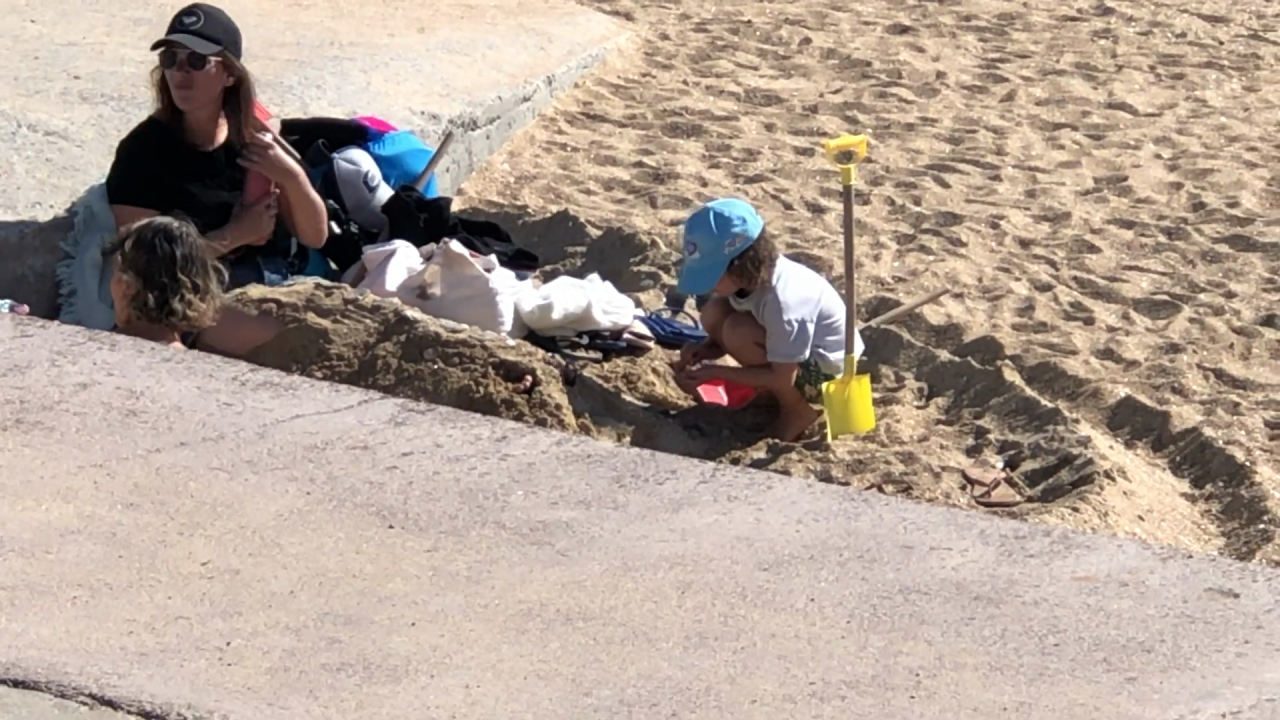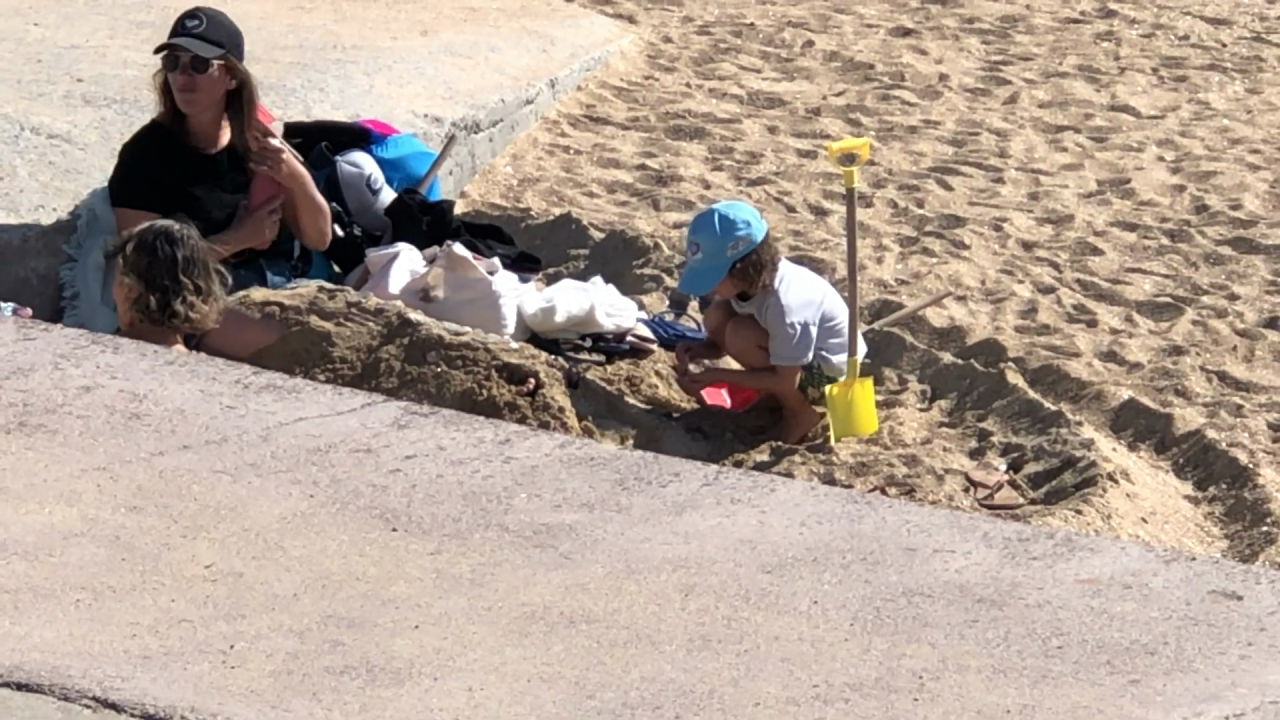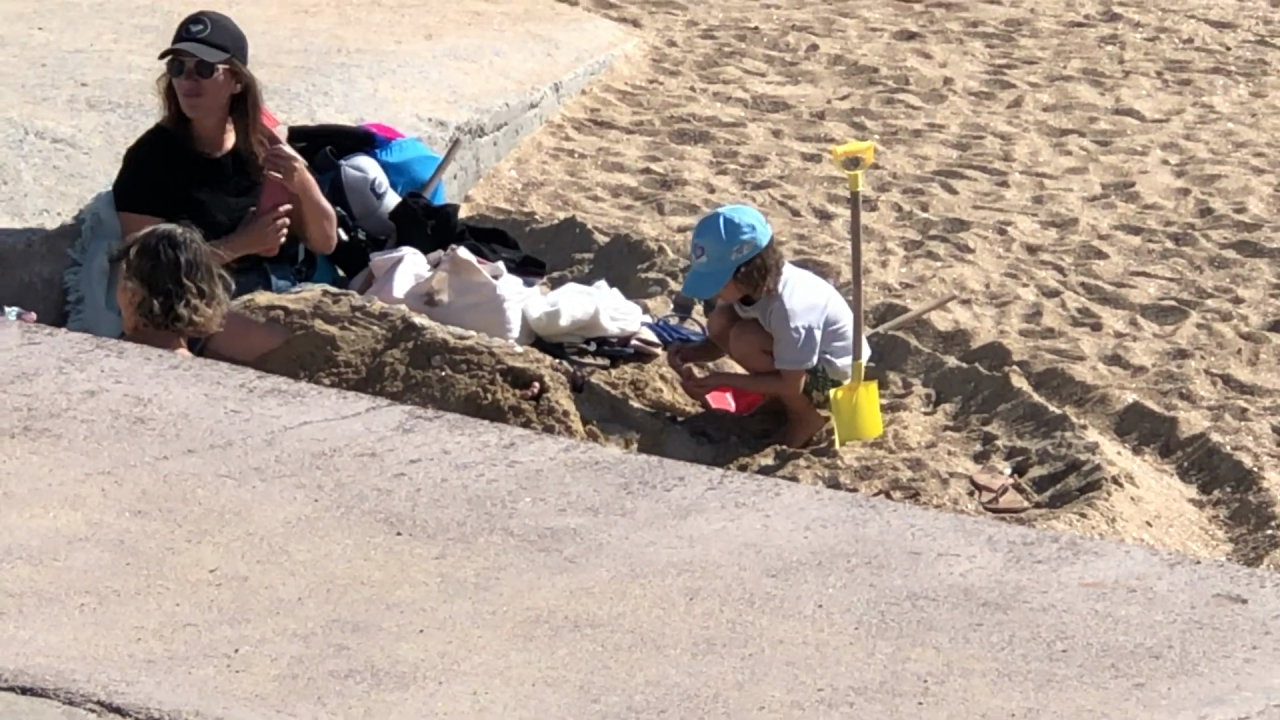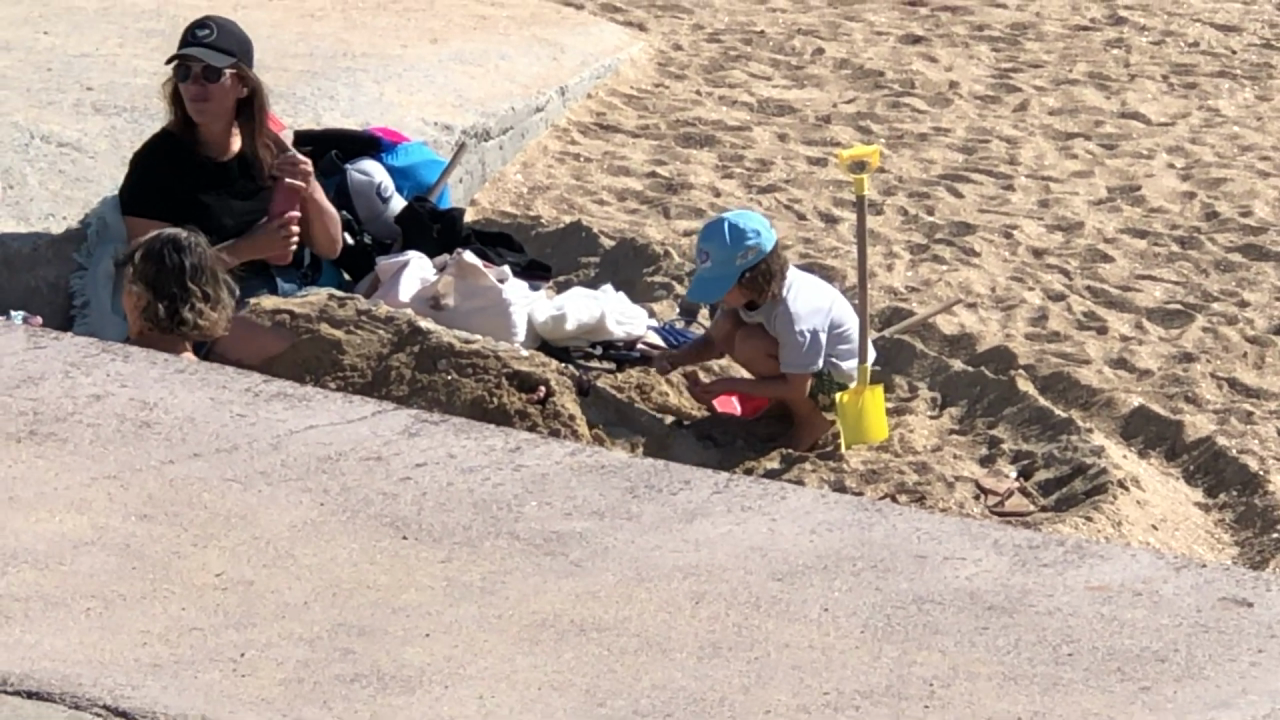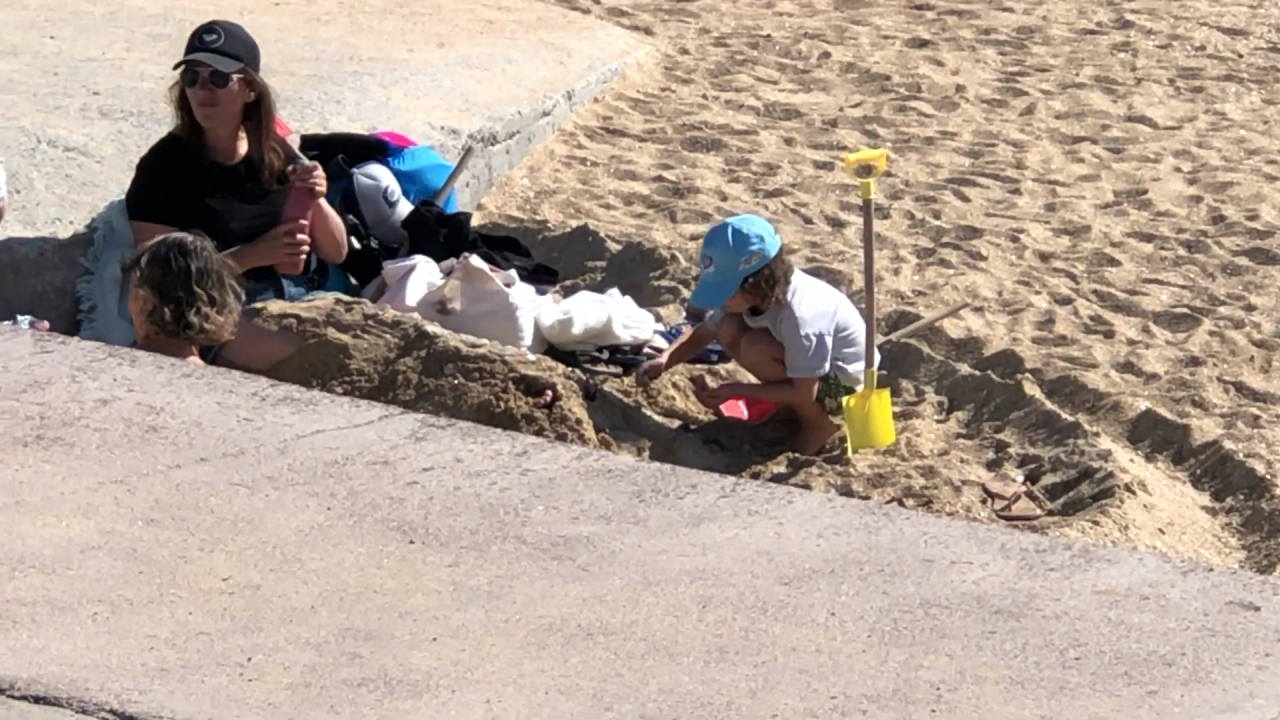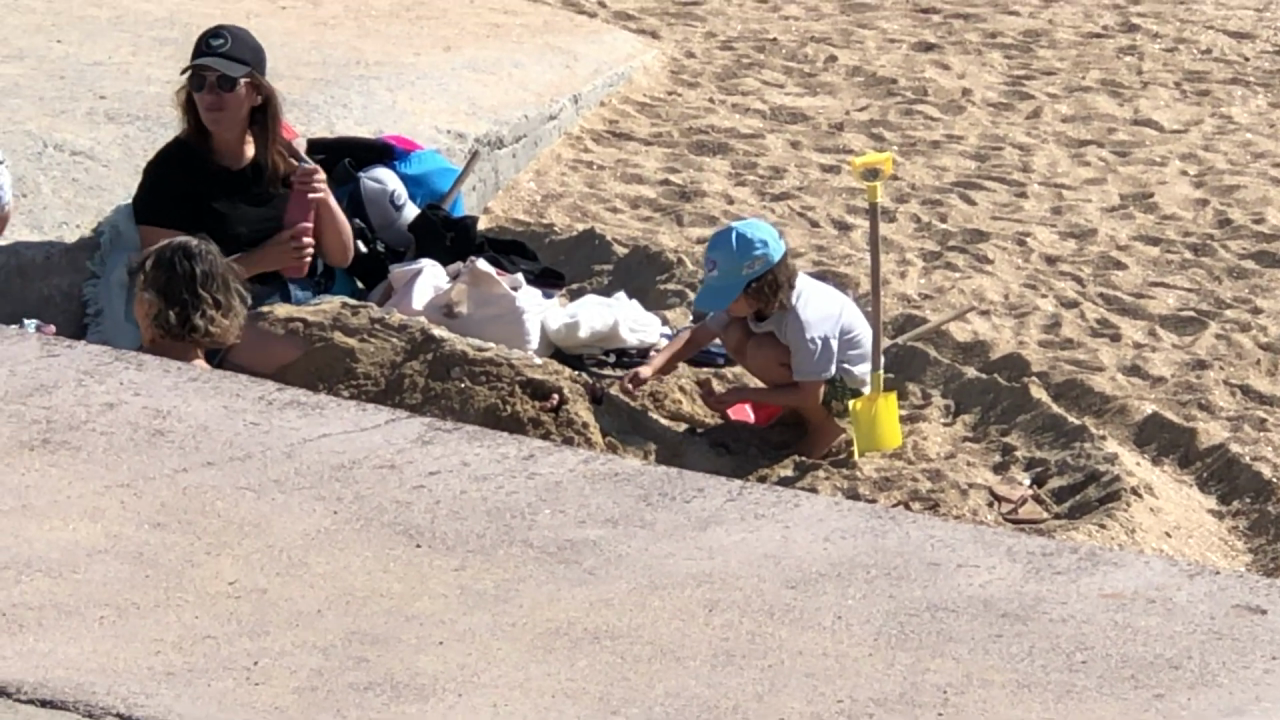
dt=0.1s
person 1, frame 1
left shoulder: (253, 138)
right shoulder: (145, 150)
left elbow: (315, 237)
left wrist: (291, 176)
right wrist: (233, 235)
left hip: (279, 285)
person 1, frame 2
left shoulder: (256, 140)
right shoulder: (147, 153)
left elbow: (319, 239)
left wrist: (298, 179)
right wrist: (235, 239)
left hip: (282, 287)
person 1, frame 3
left shoulder: (261, 144)
right shoulder: (153, 157)
left elbow: (324, 243)
left wrist: (304, 184)
right wrist: (239, 244)
left hip: (286, 291)
person 1, frame 4
left shoulder: (267, 147)
right shoulder: (159, 161)
left elbow: (329, 247)
left wrist: (311, 191)
right wrist: (245, 249)
left hip: (291, 295)
person 1, frame 5
left shoulder: (272, 152)
right shoulder: (165, 165)
left elbow: (335, 252)
left wrist: (316, 199)
right wrist: (252, 256)
left hip: (298, 299)
person 1, frame 6
left shoulder: (279, 155)
right shoulder: (172, 169)
left elbow: (341, 256)
left wrist: (324, 200)
right wrist: (258, 261)
left hip: (305, 302)
person 2, frame 1
left shoulder: (784, 300)
right shoulder: (738, 278)
left elbow: (782, 377)
right elbow: (720, 343)
left wrist: (714, 372)
right wrist: (701, 352)
left hip: (825, 370)
left knee: (737, 332)
right knee: (713, 314)
left ankle: (796, 410)
right ankle: (775, 393)
person 2, frame 2
left shoulder: (785, 303)
right shoulder: (744, 280)
left elbow: (786, 380)
right elbow: (719, 342)
left wrist: (718, 376)
right wrist: (699, 349)
left hip: (828, 373)
left knee: (741, 335)
right knee: (716, 318)
left ankle: (800, 412)
right ankle: (777, 396)
person 2, frame 3
left shoulder: (788, 306)
right shoulder: (746, 285)
left elbow: (790, 383)
right elbow: (718, 340)
left wrist: (722, 381)
right wrist: (690, 353)
left hip: (833, 374)
right hip: (801, 367)
left knee: (746, 339)
right knee: (722, 322)
left ankle: (806, 416)
right ankle: (785, 400)
person 2, frame 4
left shoulder: (794, 311)
right shoulder: (749, 289)
left elbow: (796, 387)
right elbow: (715, 342)
left wrist: (727, 386)
right wrist: (679, 356)
left hip: (838, 379)
right hip: (803, 365)
left knee: (749, 344)
right knee: (725, 328)
left ankle: (811, 419)
right ankle: (797, 405)
person 2, frame 5
left shoulder: (798, 315)
right shoulder: (750, 294)
left elbow: (803, 392)
right elbow: (702, 333)
left wrist: (733, 391)
right wrist: (664, 360)
left hip: (843, 381)
right hip: (808, 376)
left knee: (756, 348)
right knee: (730, 332)
left ankle: (817, 423)
right ankle: (791, 405)
person 2, frame 6
left shoulder: (804, 319)
right shoulder: (754, 298)
left elbow: (812, 395)
right elbow: (698, 334)
left wrist: (745, 395)
right wrist: (652, 367)
left hip: (850, 384)
right hip: (814, 371)
left knee: (760, 353)
right knee: (735, 336)
left ankle: (826, 427)
right ankle: (809, 411)
